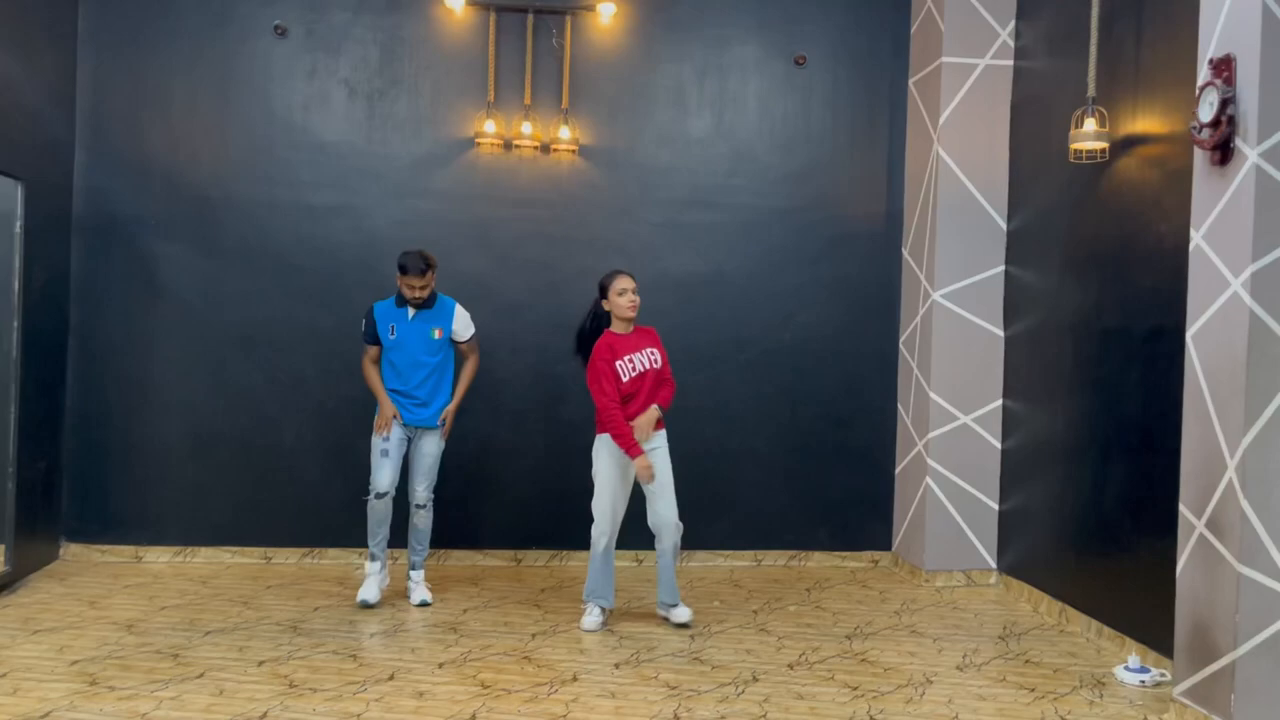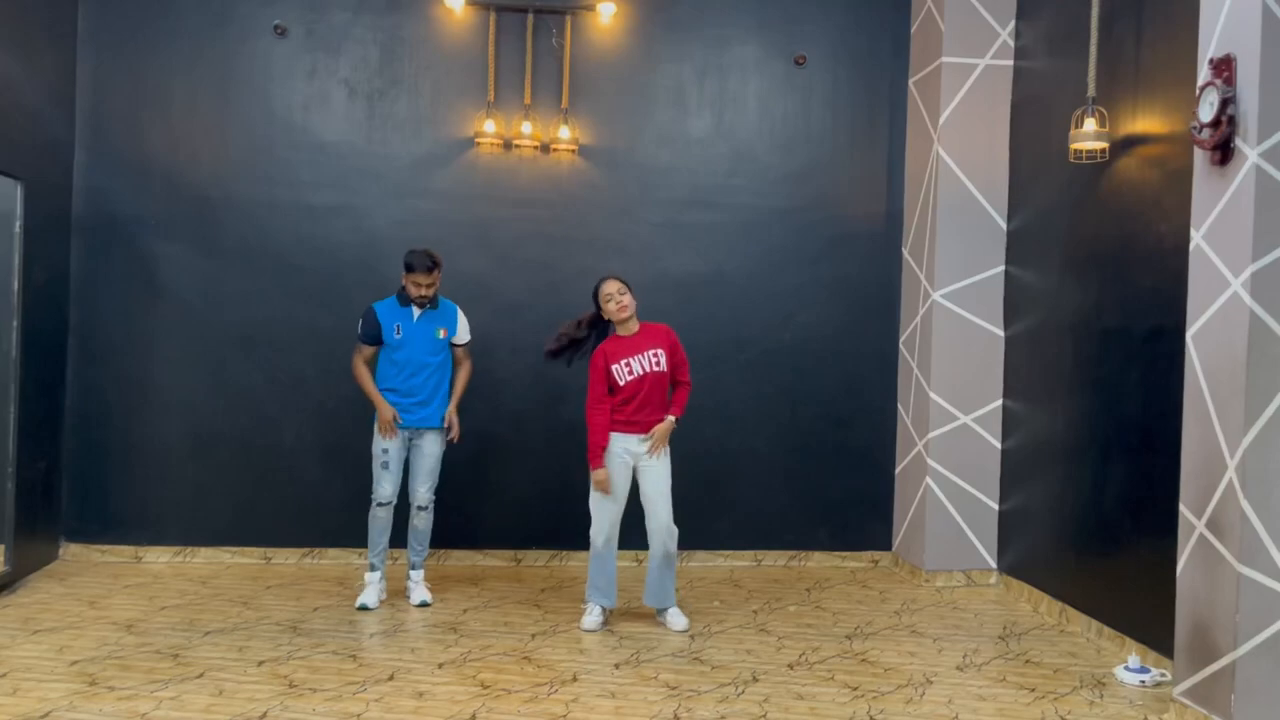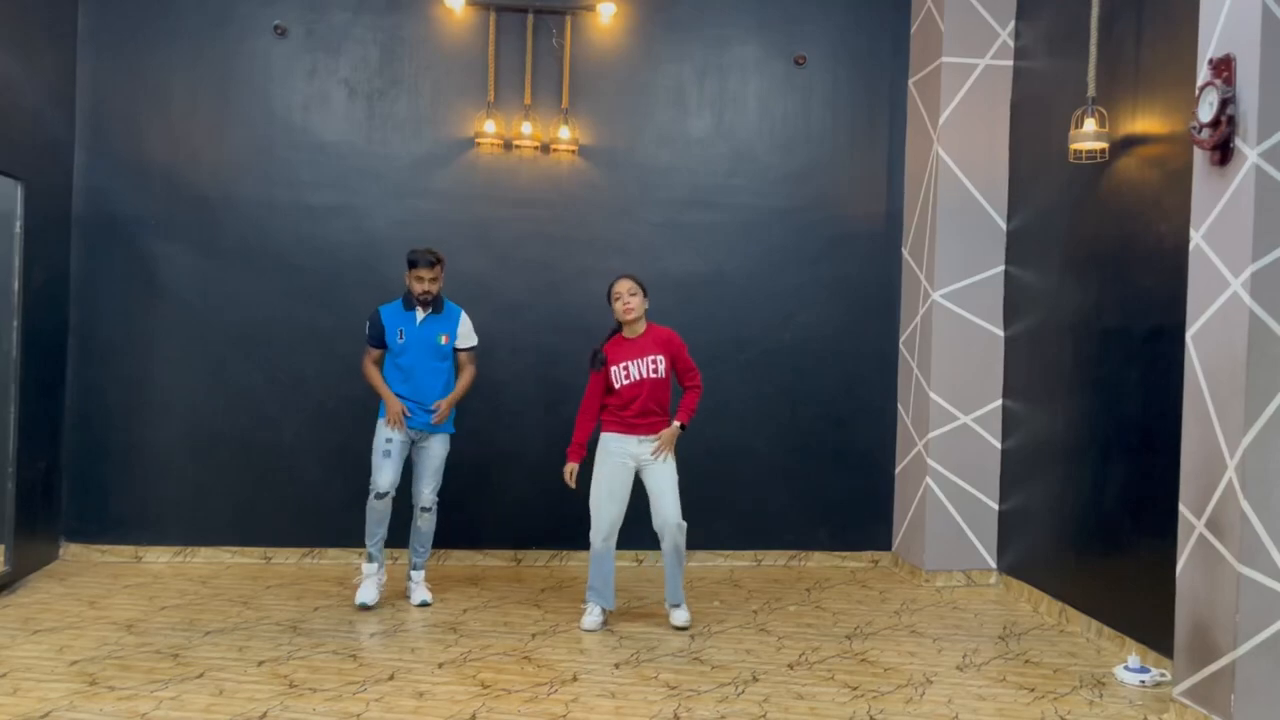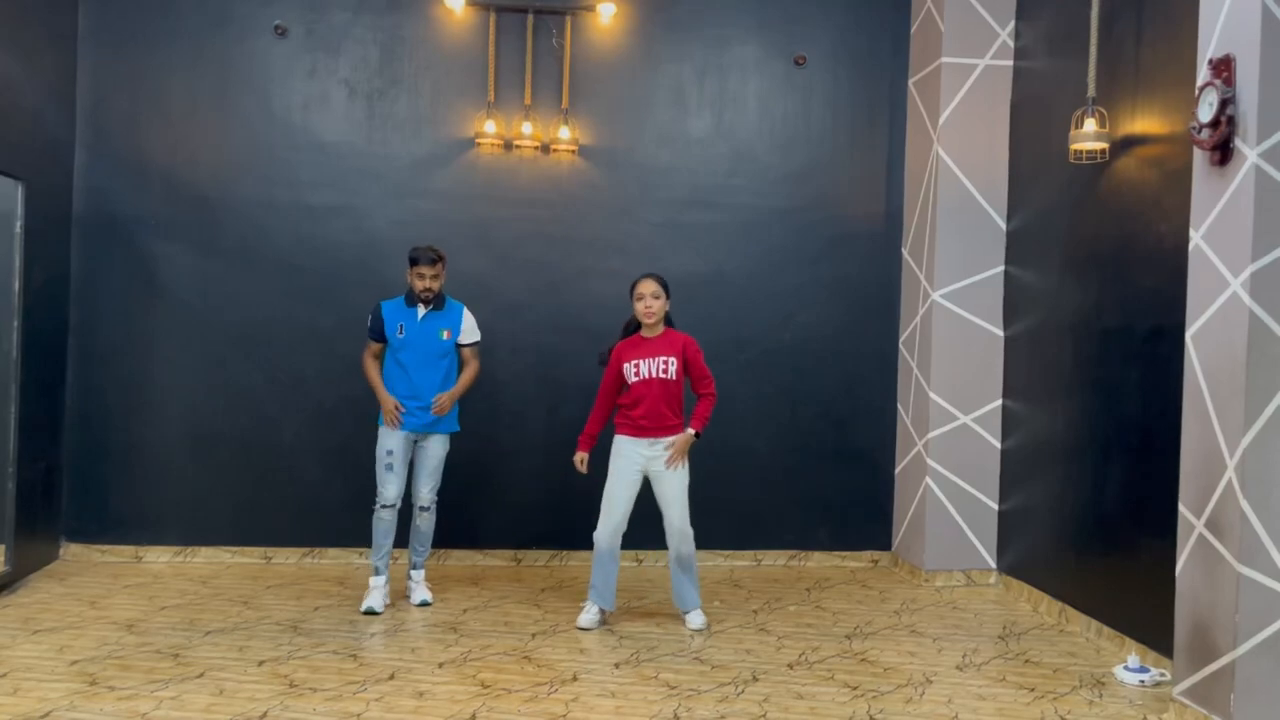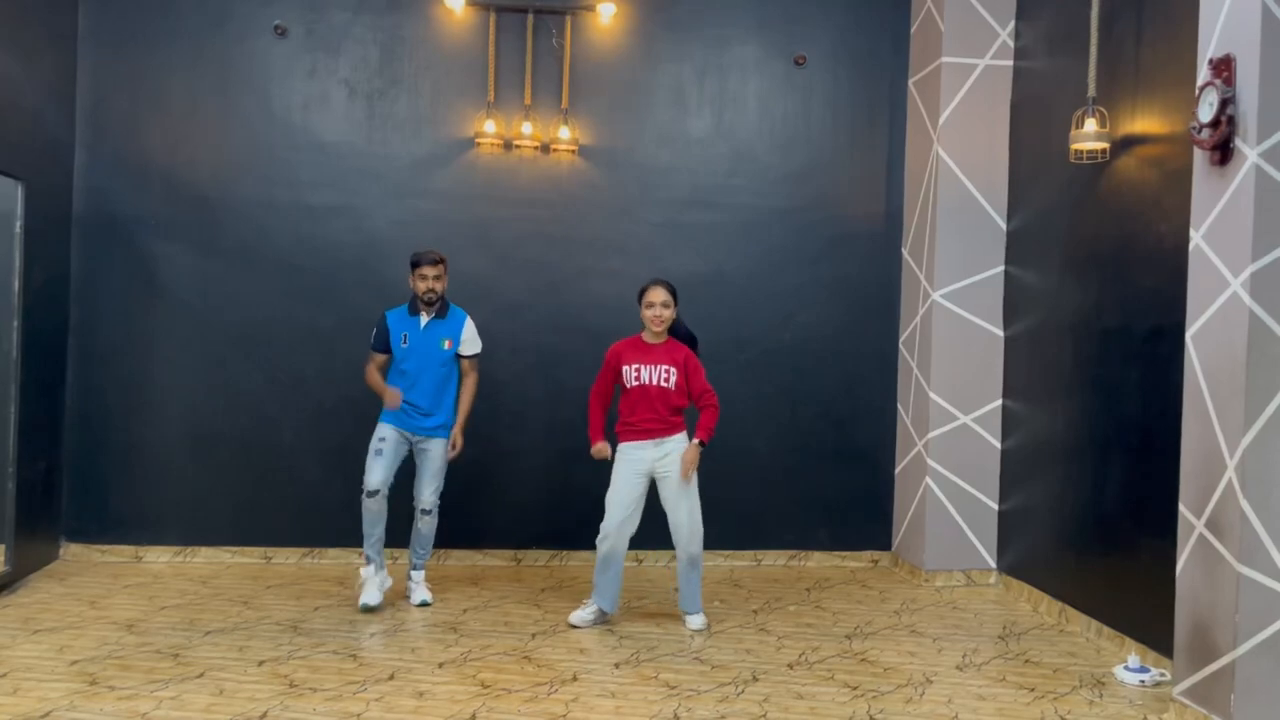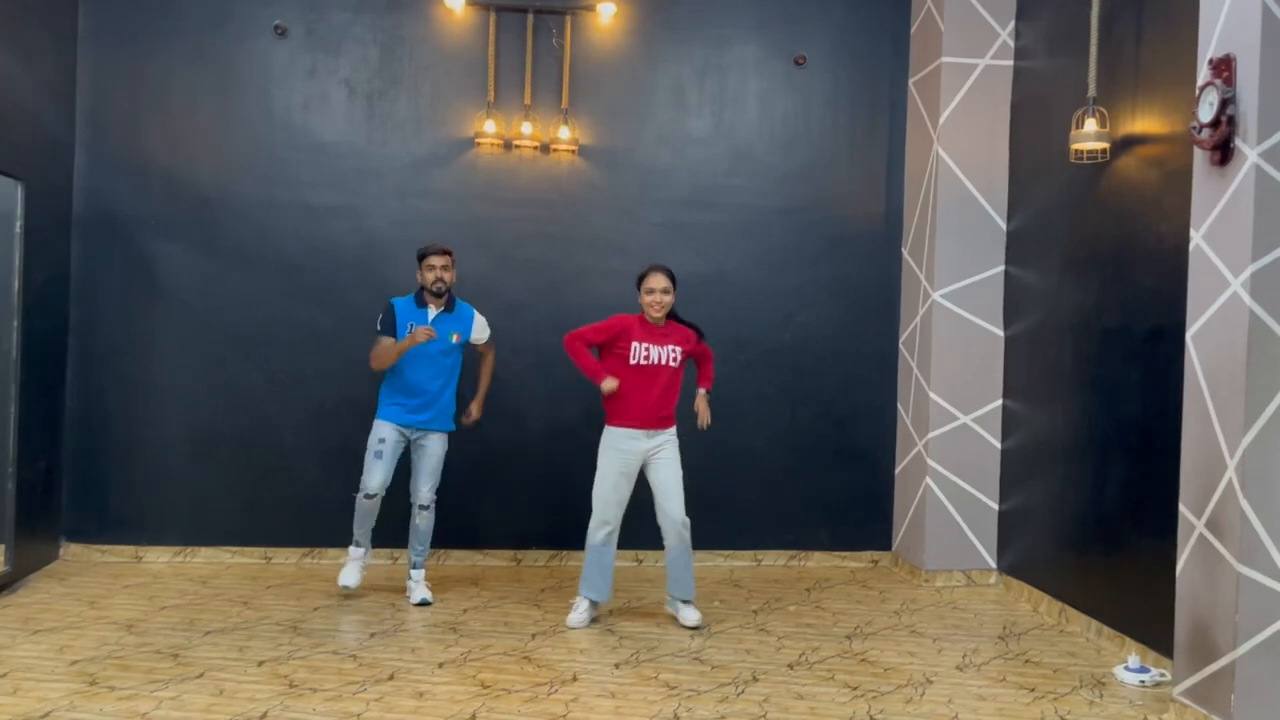
dt=0.2s
person 1, frame 1
left shoulder: (453, 313)
right shoulder: (379, 313)
left elbow: (471, 356)
right elbow: (370, 361)
left wrist: (455, 403)
right wrist: (383, 401)
left hip: (432, 421)
right hip: (392, 416)
left knee: (421, 498)
right knee: (381, 490)
left ankle: (416, 576)
right ankle: (376, 568)
person 1, frame 2
left shoulder: (453, 315)
right shoulder: (378, 313)
left elbow: (463, 362)
right elbow: (361, 362)
left wrist: (453, 406)
right wrist: (379, 404)
left hip: (432, 424)
right hip: (392, 420)
left knee: (423, 500)
right knee: (384, 496)
left ankle: (416, 576)
right ankle: (375, 577)
person 1, frame 3
left shoulder: (457, 319)
right shoulder: (384, 316)
left elbow: (468, 368)
right elbow: (370, 362)
left wrist: (451, 400)
right wrist: (389, 398)
left hip: (435, 424)
right hip: (396, 419)
left knee: (426, 501)
right knee: (382, 488)
left ankle: (416, 577)
right ankle: (373, 569)
person 1, frame 4
left shoulder: (459, 315)
right shoulder: (386, 312)
left elbow: (472, 362)
right elbow: (371, 356)
left wrist: (452, 394)
right wrist: (384, 395)
left hip: (436, 424)
right hip: (397, 422)
left knee: (425, 500)
right knee: (388, 499)
left ankle: (416, 577)
right ankle: (378, 581)
person 1, frame 5
left shoulder: (461, 324)
right shoulder: (391, 321)
left elbow: (469, 376)
right elbow: (372, 369)
left wrist: (459, 426)
right wrist: (384, 391)
left hip: (437, 429)
right hip: (395, 421)
left knee: (427, 503)
right knee: (373, 486)
left ankle: (416, 577)
right ankle: (375, 570)
person 1, frame 6
left shoulder: (469, 318)
right shoulder: (397, 309)
left elbow: (488, 352)
right elbow: (377, 361)
left wrist: (479, 399)
right wrist: (409, 342)
left hip: (436, 424)
right hip: (393, 415)
left knee: (424, 499)
right knee: (373, 486)
left ankle: (416, 576)
right ankle: (359, 549)
person 2, frame 1
left shoulder: (650, 336)
right shoulder: (601, 349)
left elbow: (667, 382)
right elbow: (608, 406)
left wrist: (654, 411)
right wrist: (634, 453)
left hip: (656, 438)
right hip: (615, 443)
left knee: (668, 522)
right knee: (606, 525)
left ankle: (669, 601)
right ankle: (596, 603)
person 2, frame 2
left shoulder: (663, 336)
right shoulder: (602, 353)
left elbow: (682, 382)
right elbow: (597, 410)
left wrist: (670, 420)
right wrist: (597, 462)
left hip: (652, 441)
right hip: (614, 443)
left knee: (662, 526)
right knee: (604, 527)
left ankle: (664, 603)
right ankle: (597, 603)
person 2, frame 3
left shoulder: (667, 340)
right shoulder: (608, 352)
left elbow: (693, 385)
right elbow: (591, 405)
left wrist: (677, 426)
right wrist: (575, 454)
left hip: (657, 443)
right hip: (615, 444)
left knee: (670, 522)
right knee: (603, 525)
left ankle: (676, 601)
right ankle: (598, 604)
person 2, frame 4
left shoulder: (683, 345)
right shoulder: (622, 350)
left elbow: (707, 393)
right elbow: (606, 399)
left wrist: (690, 432)
right wrist: (585, 443)
left hip: (670, 447)
right hip: (626, 446)
left knee: (679, 530)
right knee: (608, 526)
left ankle: (690, 604)
right ankle: (599, 603)
person 2, frame 5
left shoulder: (684, 356)
right shoulder: (621, 351)
left elbow: (708, 404)
right elbow: (600, 393)
left wrist: (697, 446)
right wrist: (597, 435)
left hip: (673, 448)
right hip: (631, 450)
left knee: (688, 532)
right knee: (614, 529)
left ankle: (691, 606)
right ankle: (601, 604)
person 2, frame 6
left shoulder: (684, 333)
right shoulder: (624, 325)
left elbow: (705, 357)
right elbow: (573, 341)
left wrist: (702, 394)
right wrist: (601, 376)
left hip: (664, 438)
right hip: (621, 437)
left knee: (675, 519)
right knee: (605, 518)
left ankle: (682, 599)
right ankle: (589, 598)
